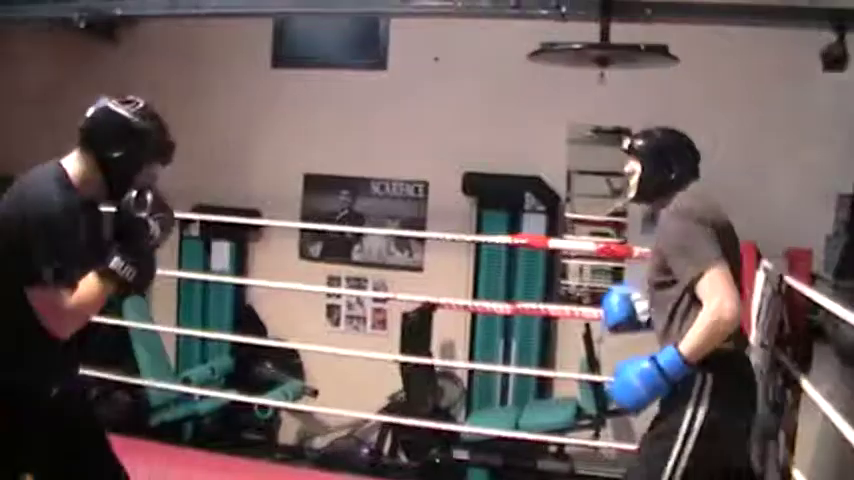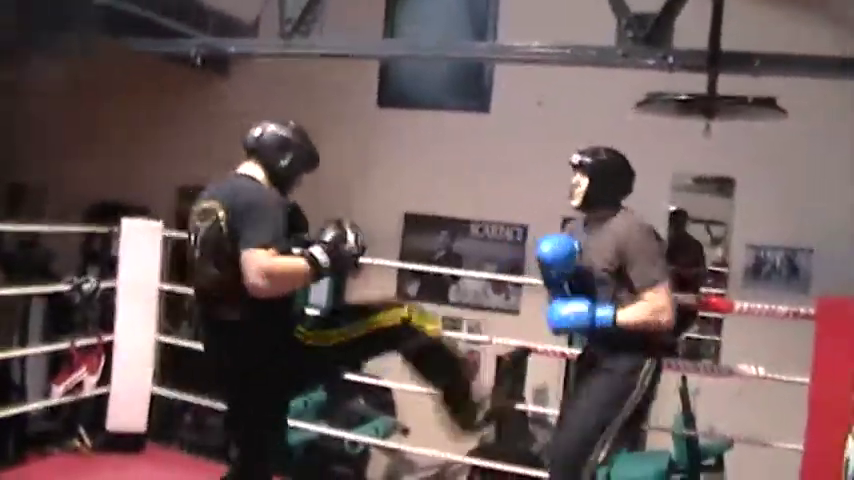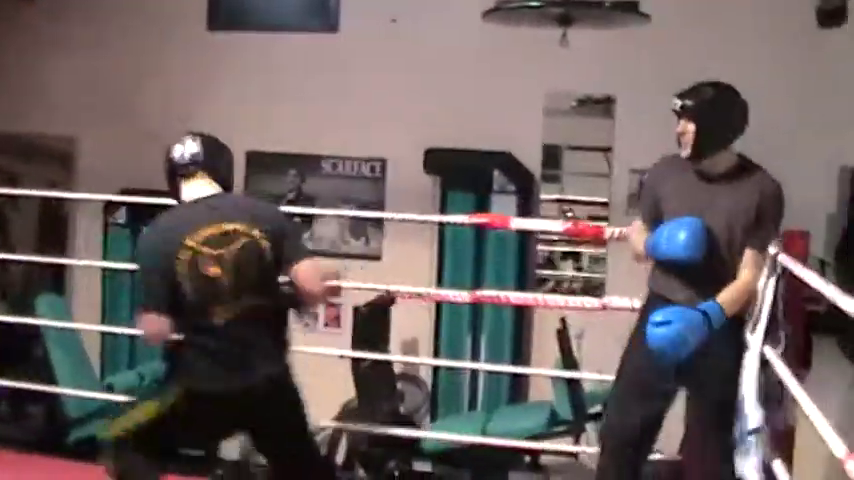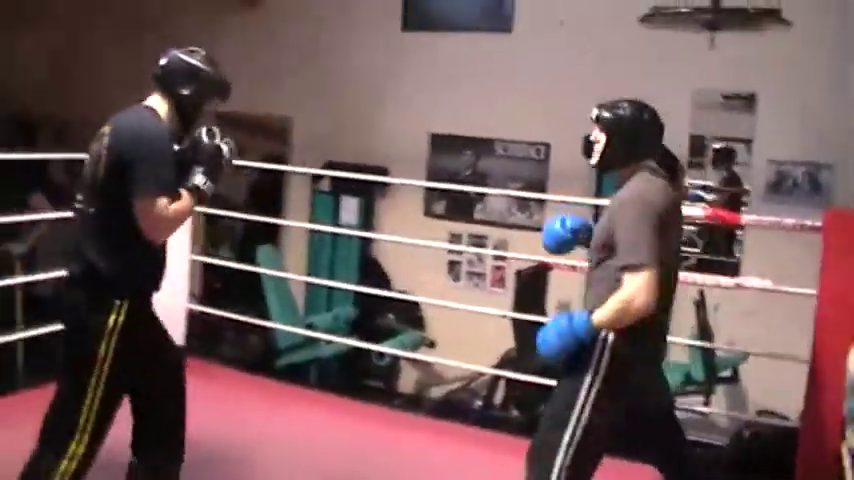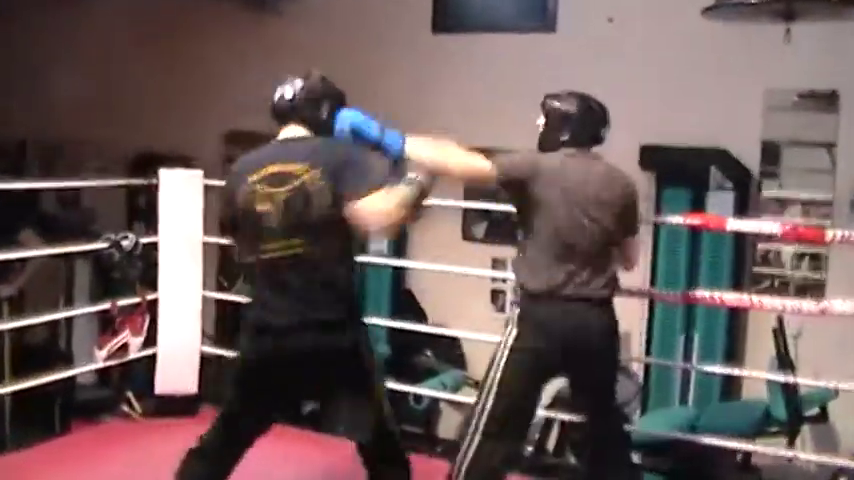
dt=1s
person 1, frame 1
left shoulder: (80, 200)
right shoulder: (43, 203)
right elbow: (61, 317)
left wrist: (128, 253)
right wrist: (126, 258)
left hip: (52, 388)
person 1, frame 2
left shoulder: (207, 198)
right shoulder: (258, 198)
right elbow: (261, 277)
right wrist: (322, 255)
left hip: (230, 363)
right hip: (269, 352)
person 1, frame 3
left shoulder: (157, 237)
right shoulder: (266, 215)
left elbow: (155, 331)
right elbow: (314, 288)
left hip: (204, 390)
right hip: (271, 384)
left knee: (125, 445)
person 1, frame 4
left shoulder: (132, 126)
right shoulder: (148, 134)
right elbow: (157, 225)
left wrist: (190, 174)
right wrist: (202, 178)
left hip: (117, 294)
right hip: (108, 300)
left knee: (164, 378)
right knee: (75, 431)
person 1, frame 5
left shoulder: (240, 173)
right shoulder: (339, 156)
left elbow: (246, 254)
right elbow: (376, 218)
right wrist: (412, 185)
left hip: (267, 337)
right hip: (334, 335)
left knee: (220, 444)
person 2, frame 1
left shoulder: (679, 218)
right shoulder: (686, 215)
left elbow: (726, 307)
left wrist: (661, 368)
right wrist: (648, 311)
left hip: (709, 386)
right hip: (726, 383)
person 2, frame 2
left shoulder: (634, 233)
right shoulder: (579, 229)
left elbow: (662, 313)
right elbow: (563, 295)
left wrist: (594, 317)
right wrist: (554, 272)
left hip: (631, 363)
right hip: (597, 357)
person 2, frame 3
left shoulder: (762, 190)
right shoulder: (664, 173)
left elbow: (749, 278)
right elbow: (638, 240)
left wrist: (705, 317)
right wrist: (659, 245)
left hip: (719, 328)
right hip: (662, 318)
left knee: (711, 446)
right knee: (624, 430)
person 2, frame 4
left shoulder: (635, 200)
right shoulder: (664, 184)
left elbow: (641, 297)
left wrist: (581, 327)
right wrist: (591, 234)
left hip: (617, 345)
right hip: (647, 340)
right knee: (661, 439)
person 2, frame 5
left shoulder: (537, 167)
right shoulder: (621, 185)
left elbow: (465, 164)
right elbow: (627, 259)
left hip: (541, 319)
right hip: (598, 320)
left knee: (494, 430)
right knee: (603, 427)
